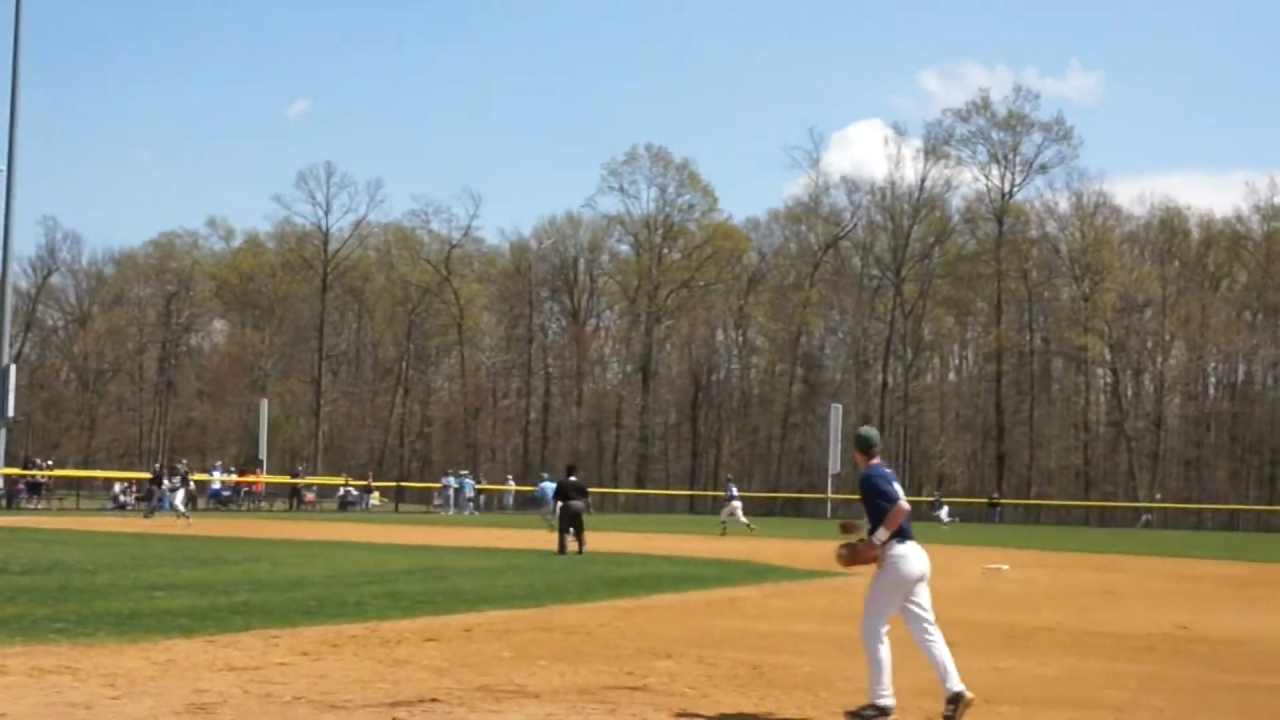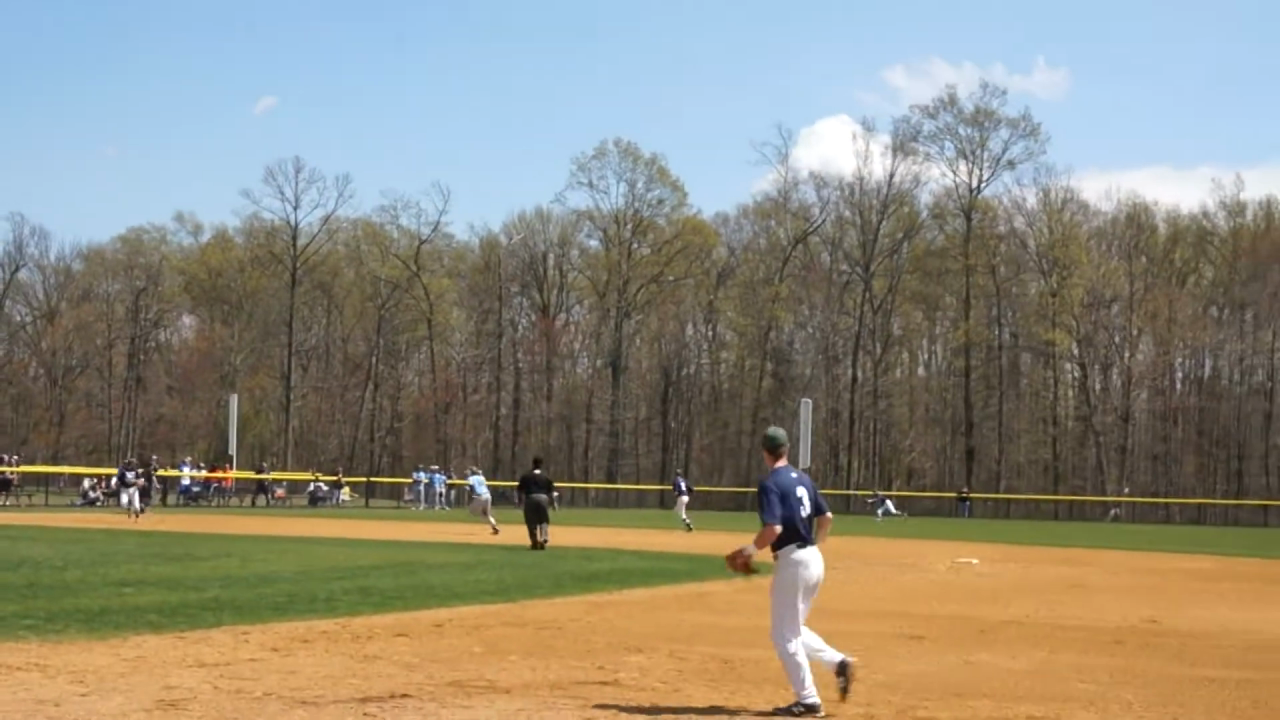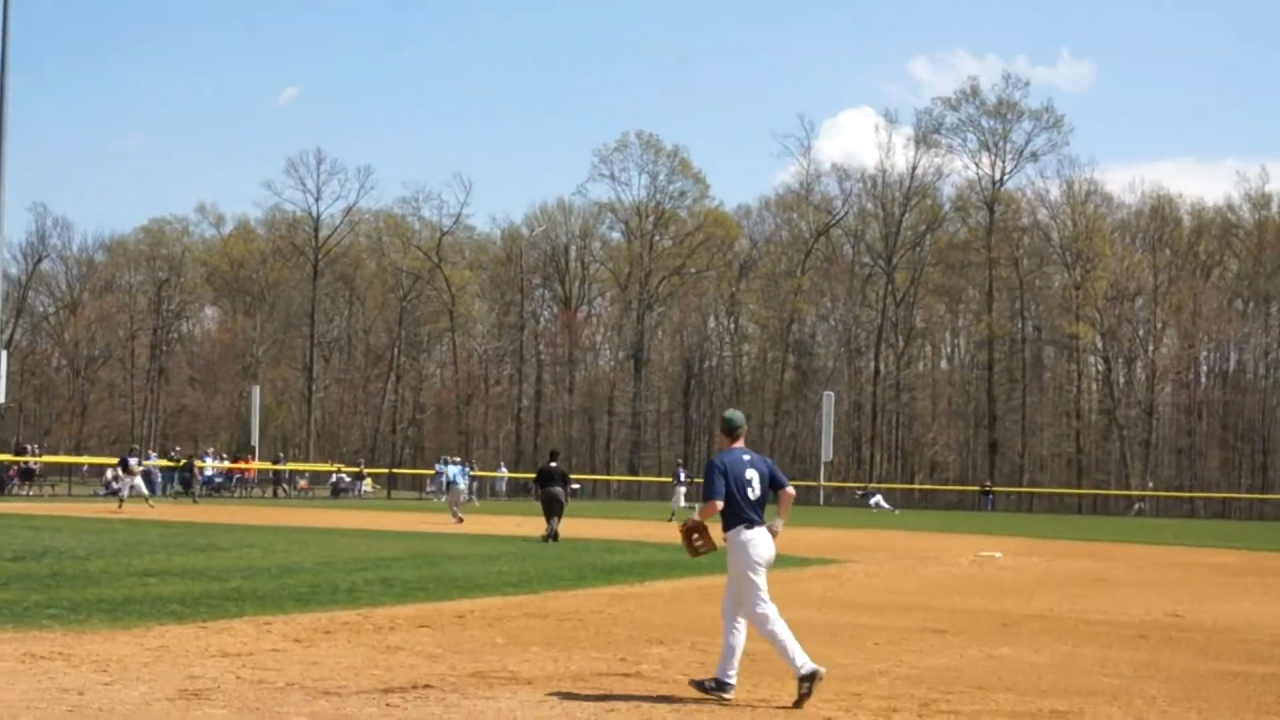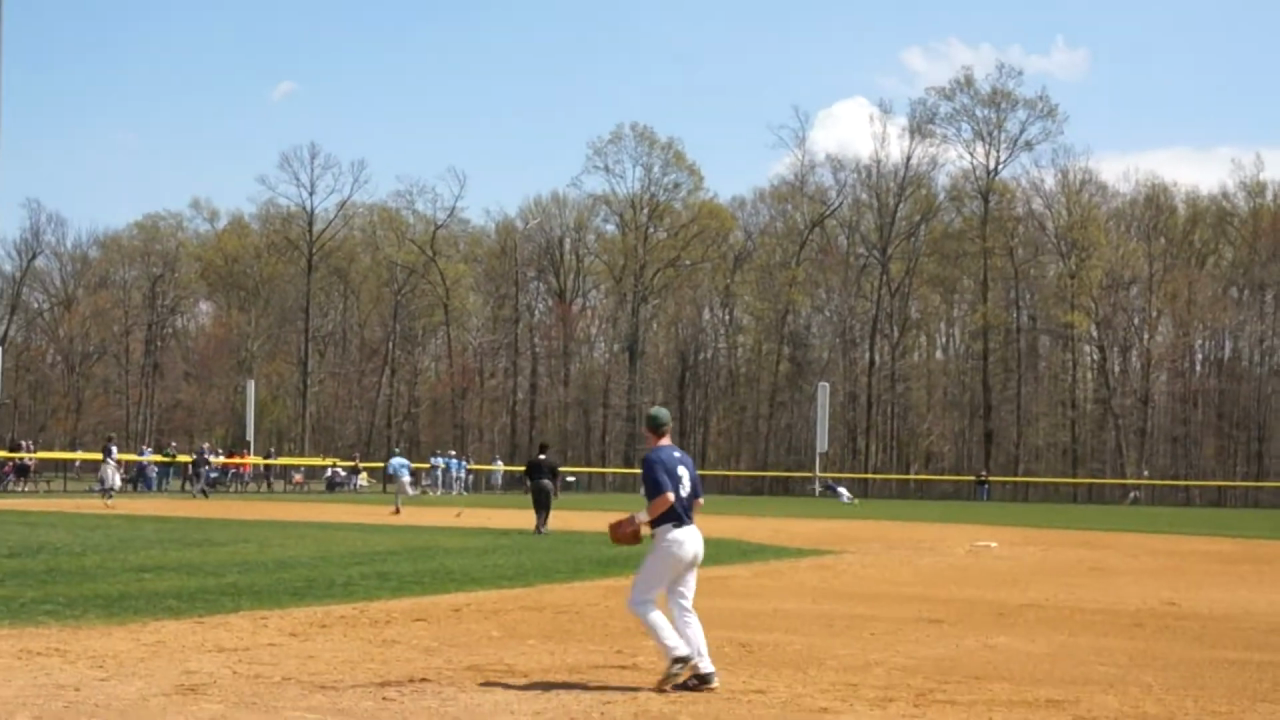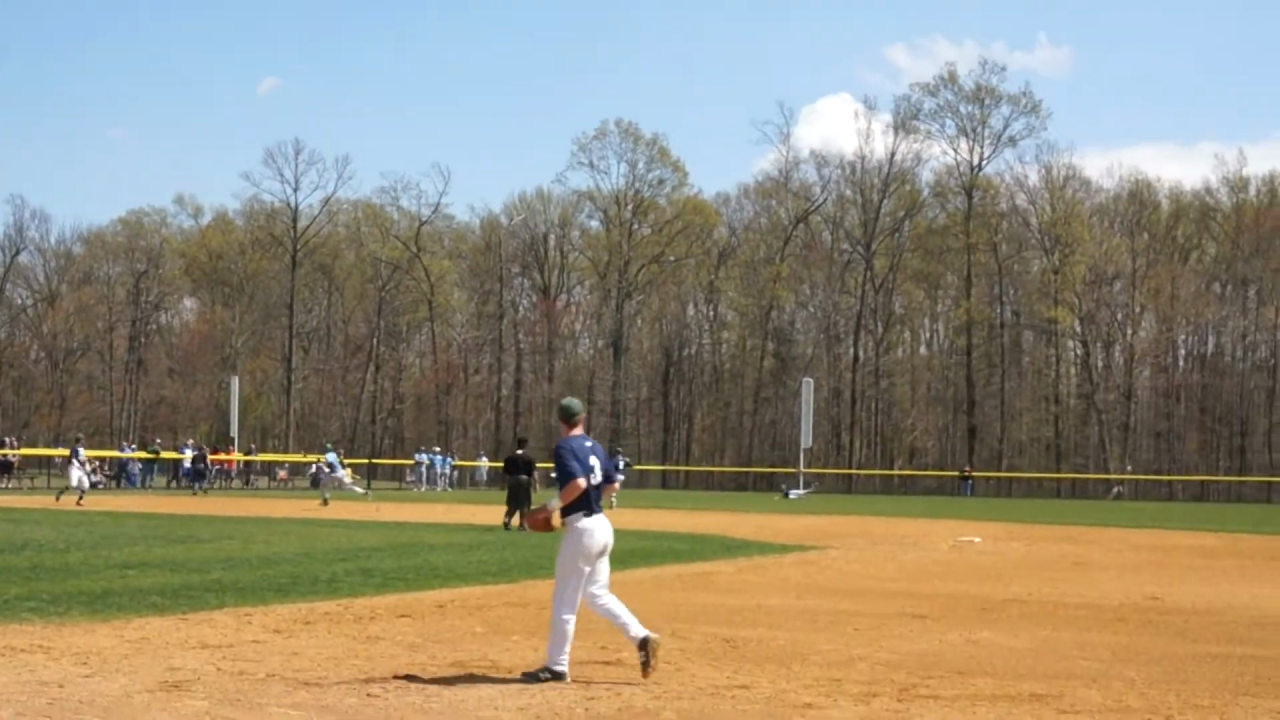
dt=0.2s
person 1, frame 1
left shoulder: (870, 477)
right shoulder: (886, 474)
left elbow: (902, 507)
left wrist: (876, 538)
right wrist: (871, 533)
left hip: (896, 559)
right hip: (913, 557)
left knee: (873, 630)
right knee: (924, 629)
right ankle: (955, 692)
person 1, frame 2
left shoulder: (769, 482)
right shoulder: (804, 479)
left elbow: (772, 528)
right elbow: (826, 517)
left wrist: (749, 549)
left hip: (793, 563)
right hip: (812, 560)
left knee: (785, 635)
right knee: (791, 630)
right ankle: (838, 663)
person 1, frame 3
left shoulder: (718, 462)
right shoulder: (761, 462)
left elbow: (714, 505)
right elbow: (787, 492)
left wrist: (697, 518)
right wrist: (778, 523)
left hip: (744, 543)
right hip: (761, 540)
left knee: (763, 614)
right knee: (733, 612)
left ankle: (805, 668)
right ankle: (725, 680)
person 1, frame 4
left shoulder: (653, 458)
right shoulder: (684, 458)
left elbow: (666, 497)
right elbow: (697, 501)
left wrist: (641, 517)
left hip: (671, 540)
right hip: (691, 537)
left knee: (639, 601)
right knee: (681, 608)
left ankle: (679, 653)
right ankle: (704, 672)
person 1, frame 5
left shoulder: (564, 447)
right shoulder: (596, 447)
left elbow: (578, 483)
right elbow: (611, 485)
left wrist: (554, 504)
left hip: (581, 530)
right hip: (601, 527)
left knee: (565, 600)
right knee: (598, 595)
left ankle: (557, 666)
right ankle: (641, 638)
